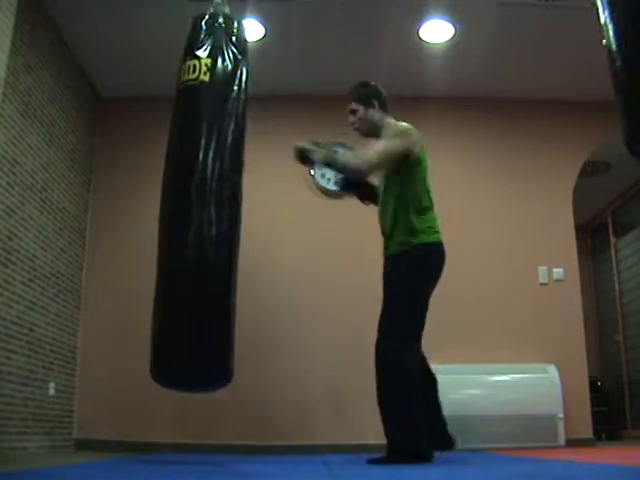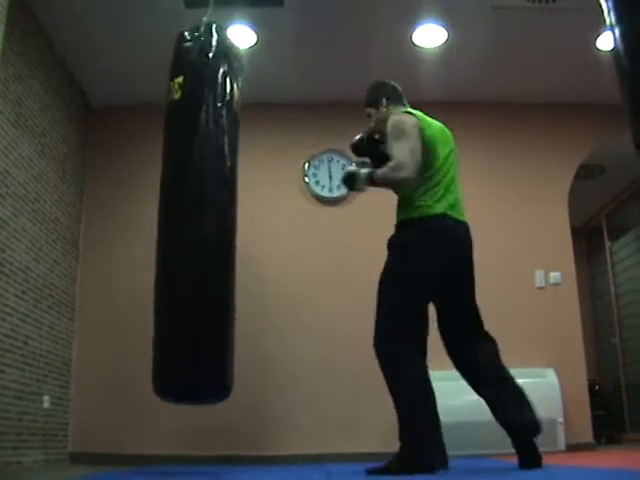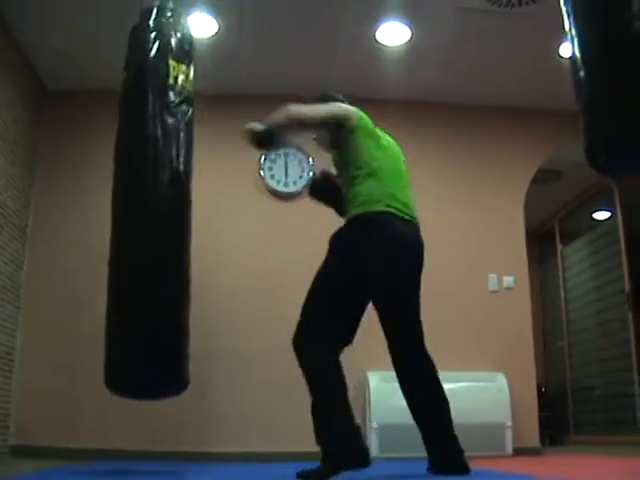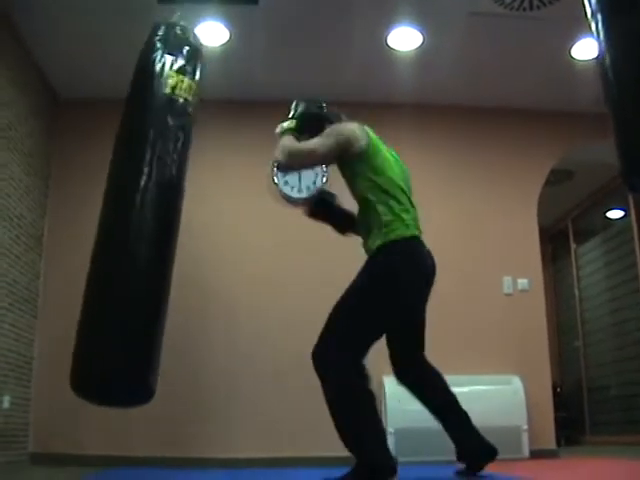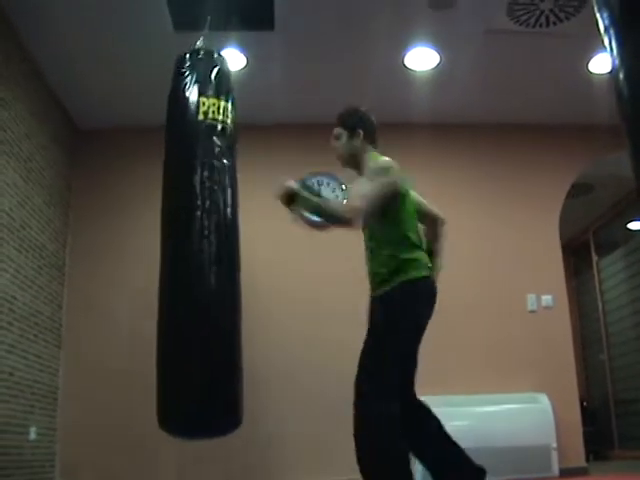
dt=1s
person 1, frame 1
left shoulder: (402, 134)
right shoulder: (387, 146)
left elbow: (358, 164)
left wrist: (322, 154)
right wrist: (369, 190)
left hip: (418, 253)
right hip: (401, 255)
left knee: (393, 346)
right knee: (403, 345)
left ankle: (410, 442)
right ankle: (434, 434)
person 1, frame 2
left shoulder: (401, 118)
right shoulder: (438, 128)
left elbow: (405, 173)
left wrist: (362, 176)
right wrist: (375, 149)
left hip: (422, 234)
right hip: (455, 233)
left knee: (394, 343)
right knee: (470, 339)
left ankle: (422, 447)
right ankle: (524, 429)
person 1, frame 3
left shoulder: (341, 115)
right shoulder: (385, 144)
left elbow: (292, 115)
left wrist: (260, 130)
right wrist: (332, 192)
left hip: (368, 241)
right hip: (407, 238)
left knee: (315, 341)
right knee: (410, 351)
person 1, frame 4
left shoulder: (348, 133)
right shoulder: (383, 155)
left elbow: (286, 158)
left wrist: (287, 129)
right wrist: (333, 211)
left hip: (394, 261)
right hip: (414, 260)
left knee: (333, 356)
right knee: (410, 365)
right ankle: (473, 447)
person 1, frame 5
left shoulder: (380, 169)
right shoulder: (376, 174)
left elbow: (349, 214)
right elbow: (435, 220)
left wrist: (302, 195)
right wrist: (426, 265)
left hip: (408, 293)
right hip: (389, 296)
left knee: (374, 392)
right knee: (396, 394)
